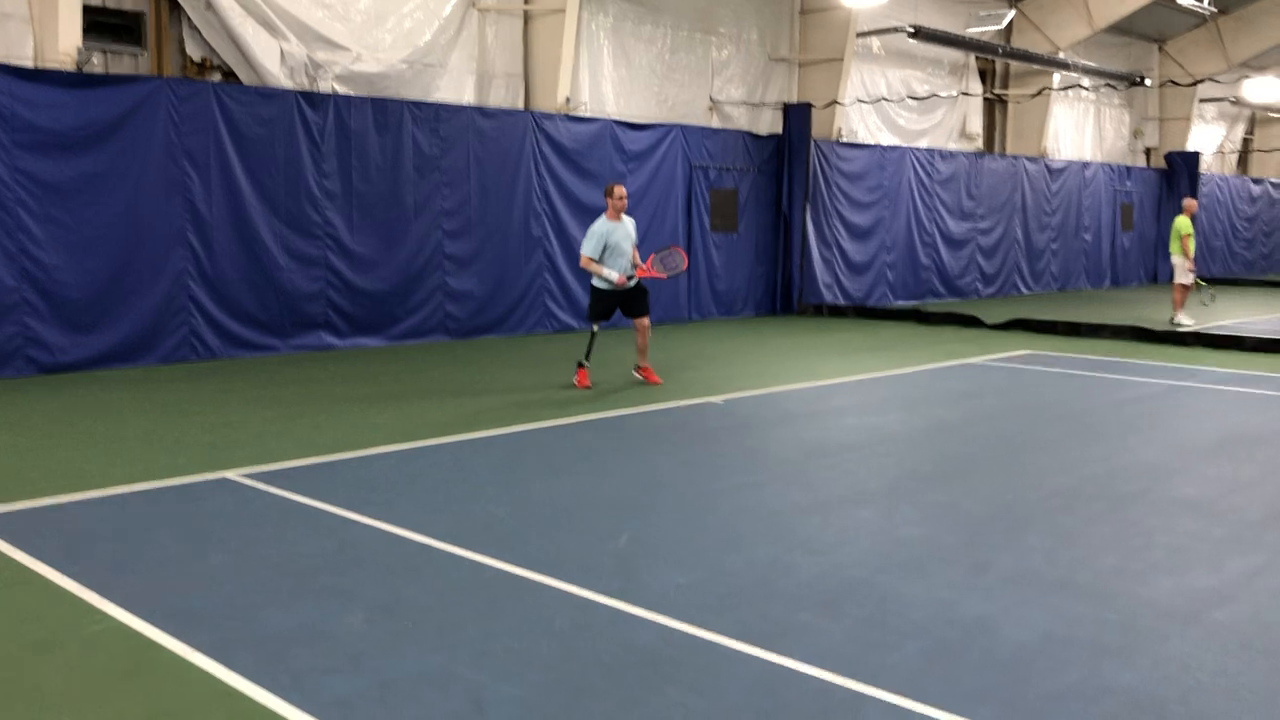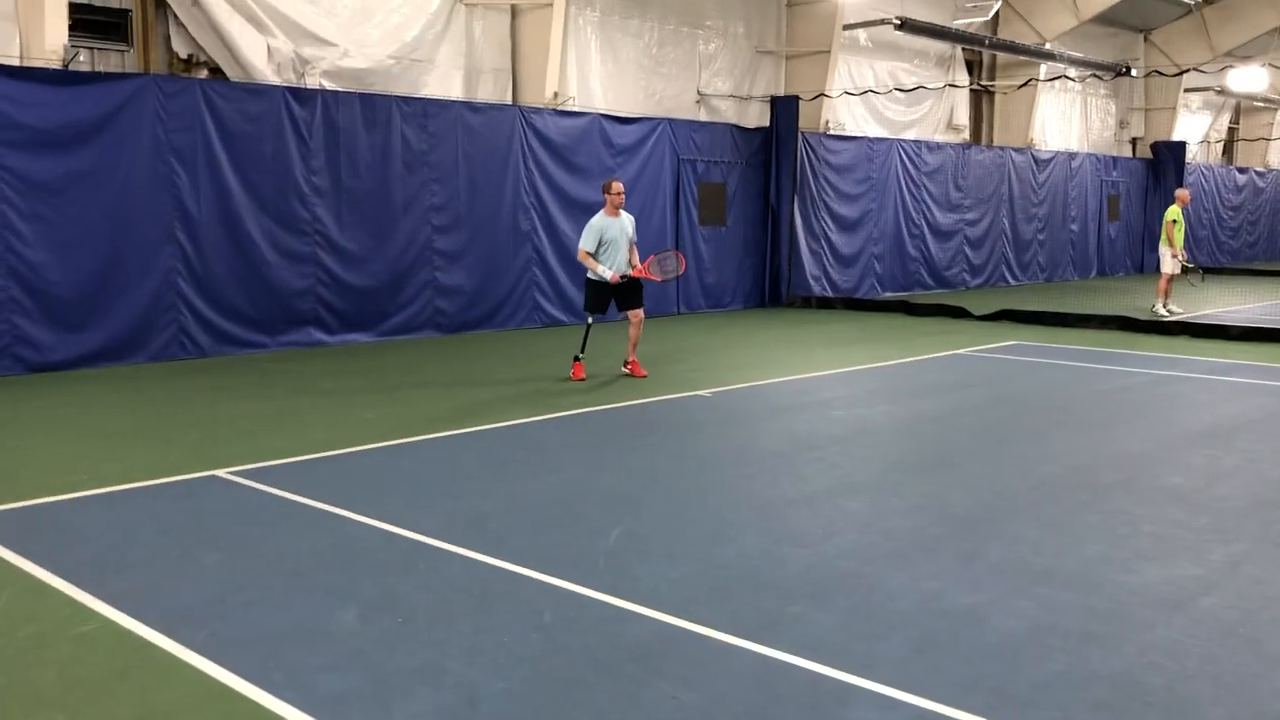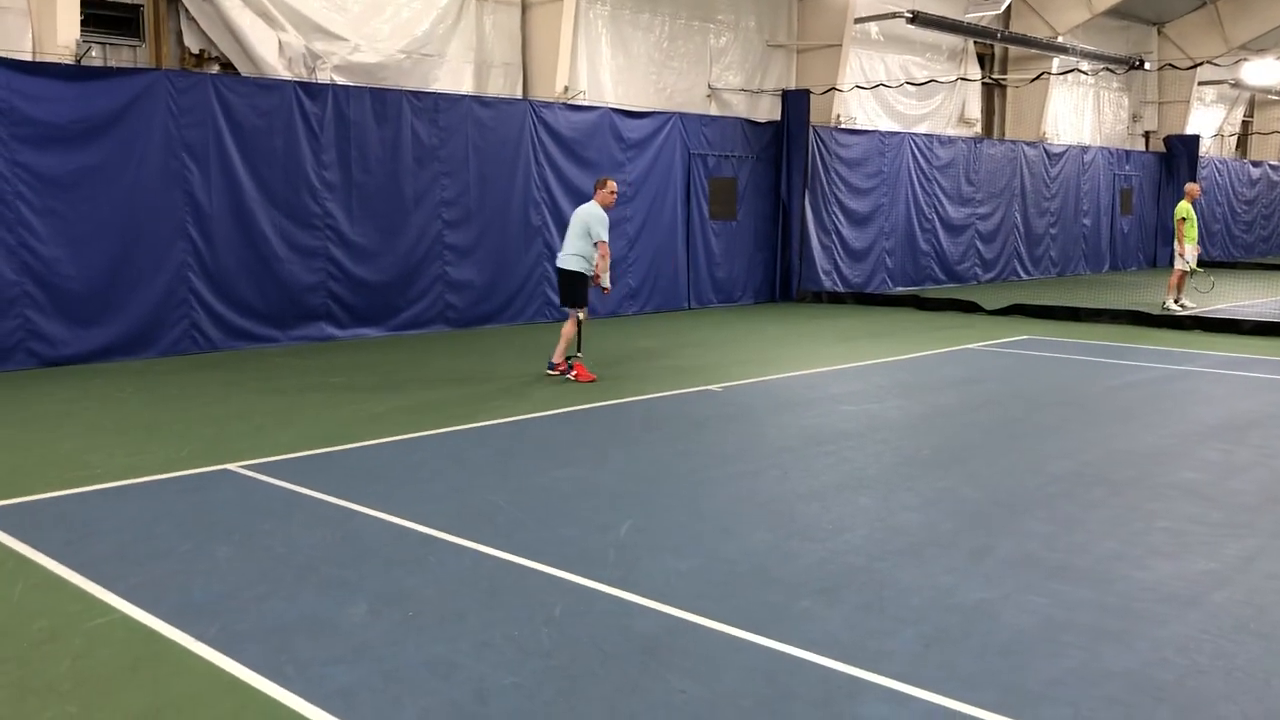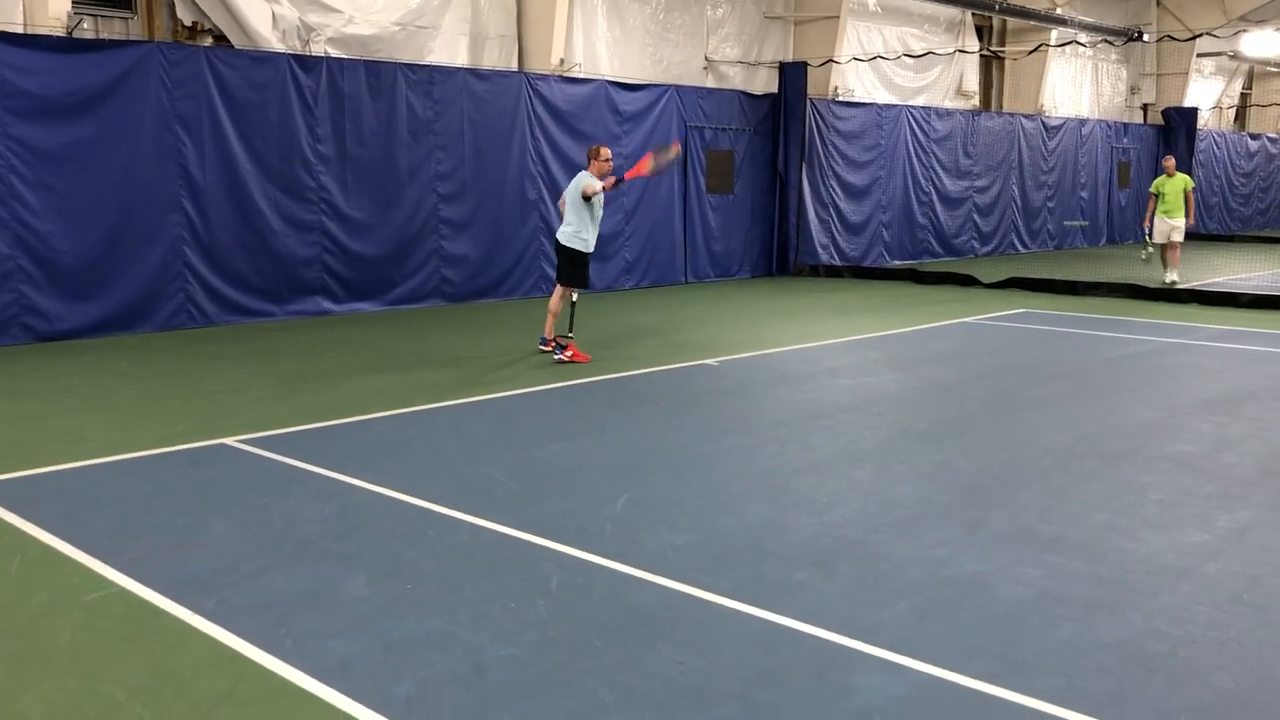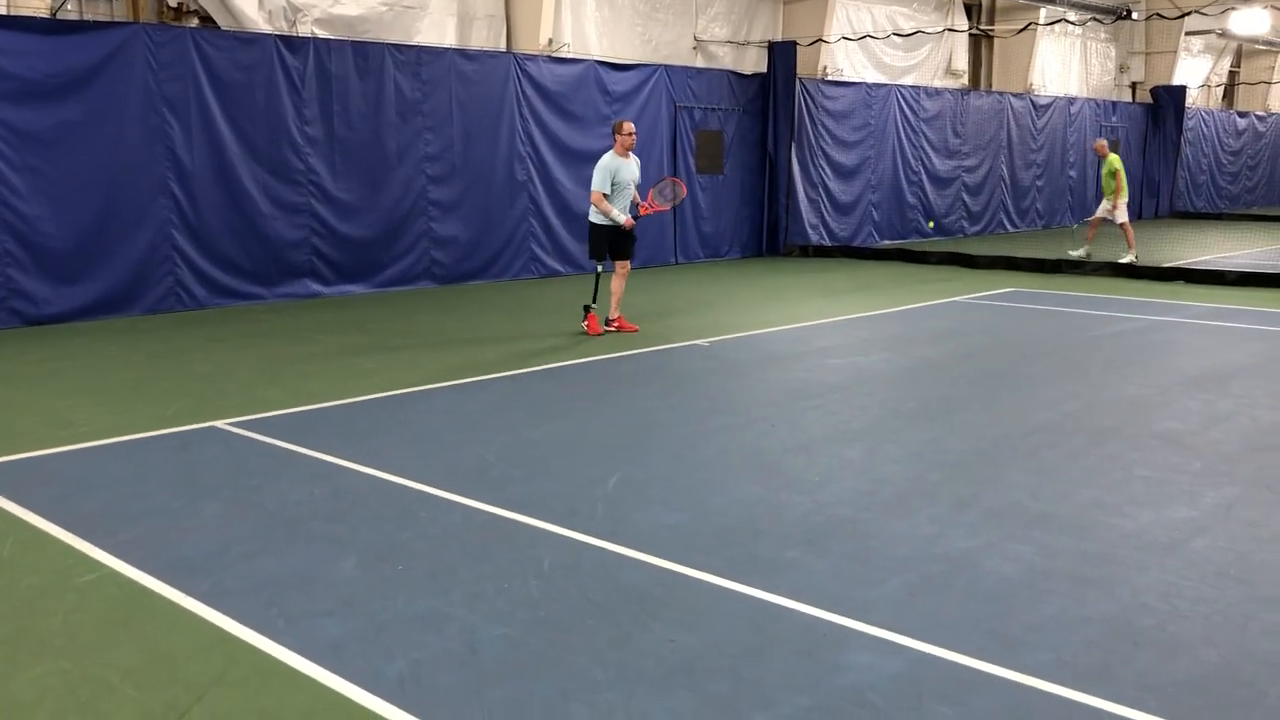
dt=1s
person 1, frame 1
left shoulder: (630, 222)
right shoulder: (599, 229)
right elbow: (585, 262)
left wrist: (638, 264)
right wrist: (612, 276)
left hip: (630, 284)
right hip: (605, 288)
left knee: (643, 324)
right knee: (595, 329)
left ankle: (642, 367)
right ankle: (582, 370)
person 1, frame 2
left shoulder: (629, 219)
right shoulder: (596, 224)
right elbow: (582, 255)
left wrist: (635, 264)
right wrist: (607, 273)
left hip: (625, 279)
right hip: (599, 281)
left knee: (637, 317)
right knee: (590, 321)
left ankle: (630, 361)
right ankle: (578, 362)
person 1, frame 3
left shoulder: (586, 210)
right shoulder: (598, 215)
right elbow: (603, 252)
left wrist: (594, 271)
right wrist: (605, 280)
left hip: (573, 267)
right hip: (573, 269)
left knee: (576, 316)
right knee: (578, 316)
left ankle: (557, 361)
right ankle: (573, 365)
person 1, frame 4
left shoulder: (581, 179)
right shoulder: (587, 180)
left elbow: (563, 203)
right elbow: (588, 190)
right wrist: (604, 185)
left hip: (567, 242)
right hip: (576, 245)
left knee: (562, 290)
right knee: (569, 292)
left ankle: (548, 338)
right ankle: (563, 348)
person 1, frame 5
left shoulder: (635, 161)
right shoulder: (607, 163)
right elbow: (596, 199)
left wrist: (639, 203)
right wrist: (621, 218)
left hip: (622, 225)
right hip: (602, 224)
left knee: (623, 269)
right knee: (599, 269)
left ankle: (613, 319)
right ankle: (589, 315)
